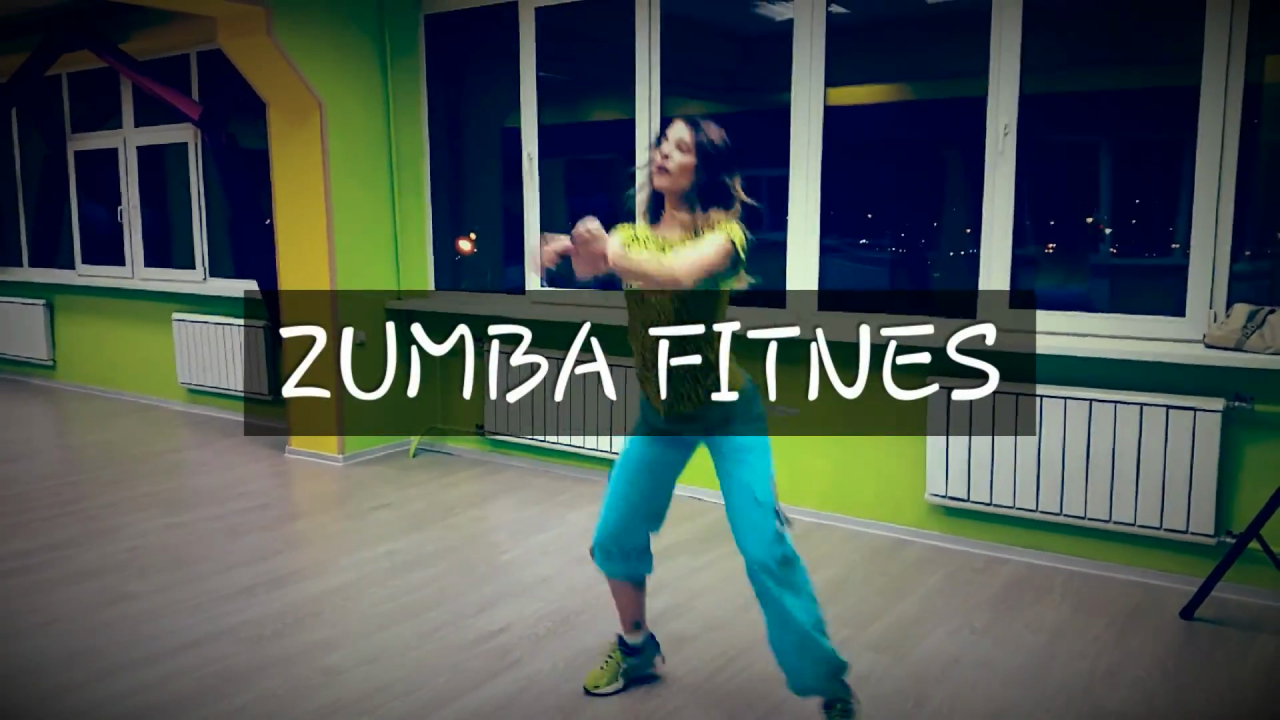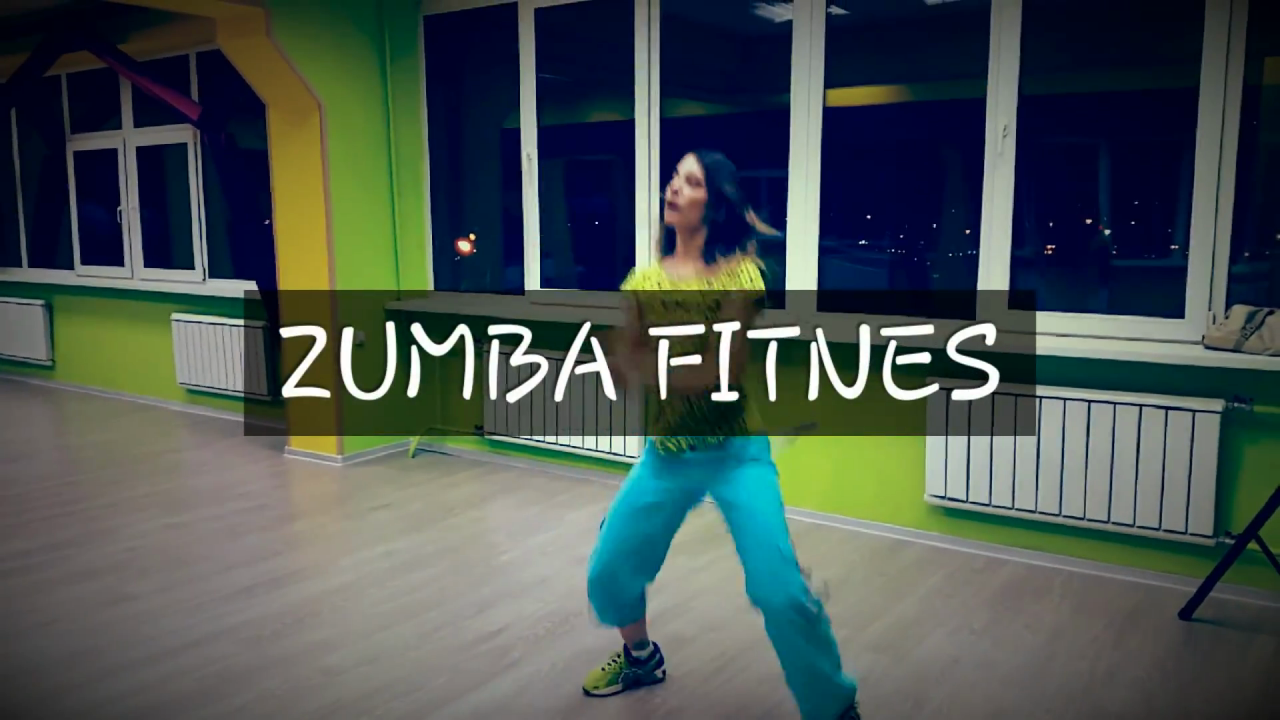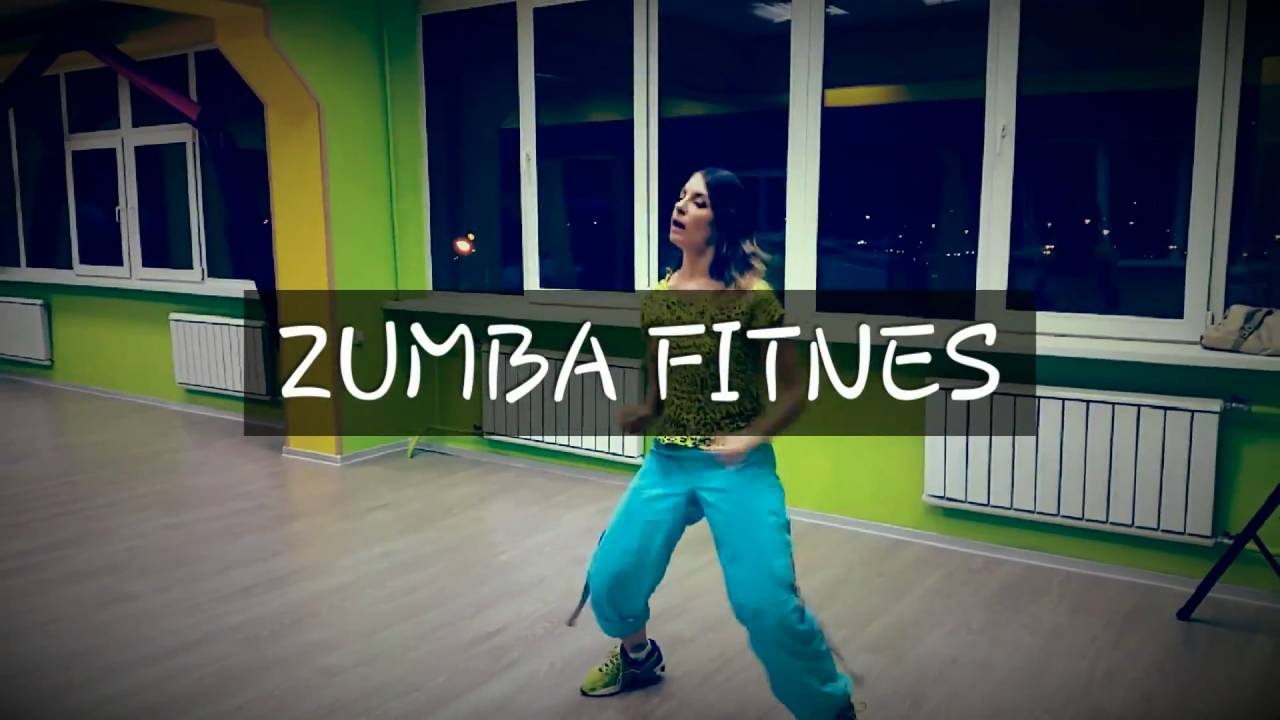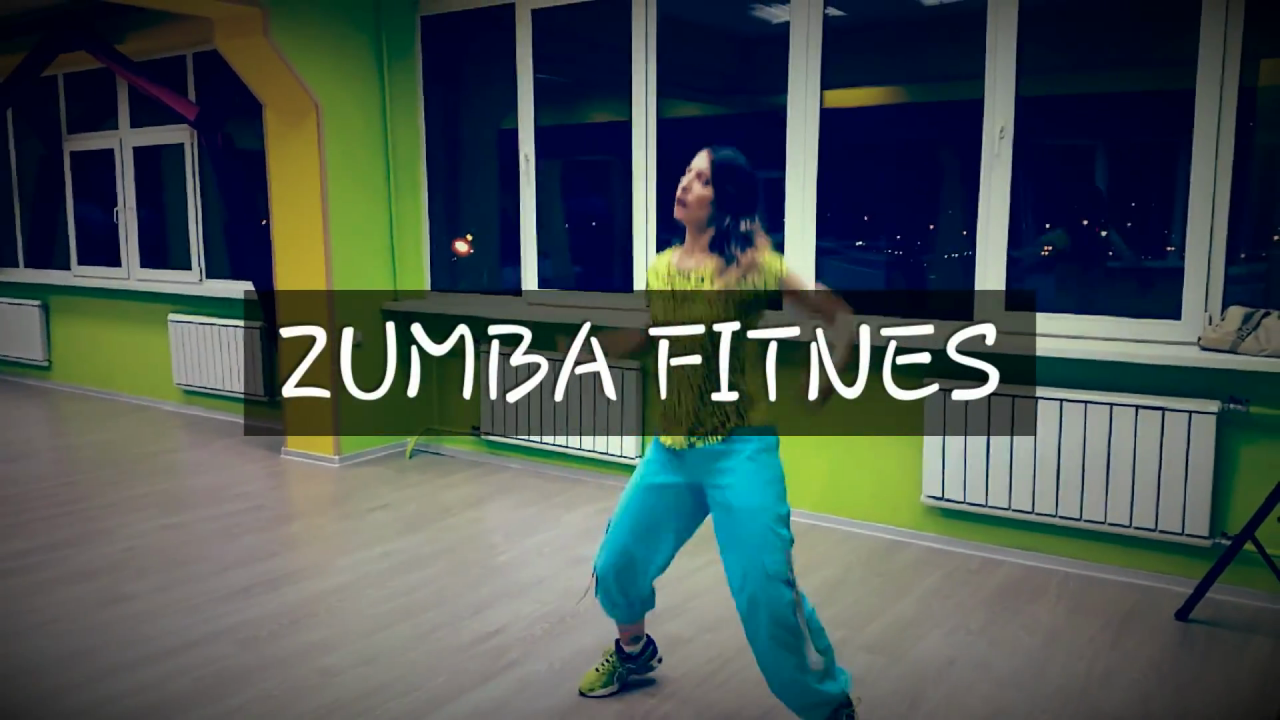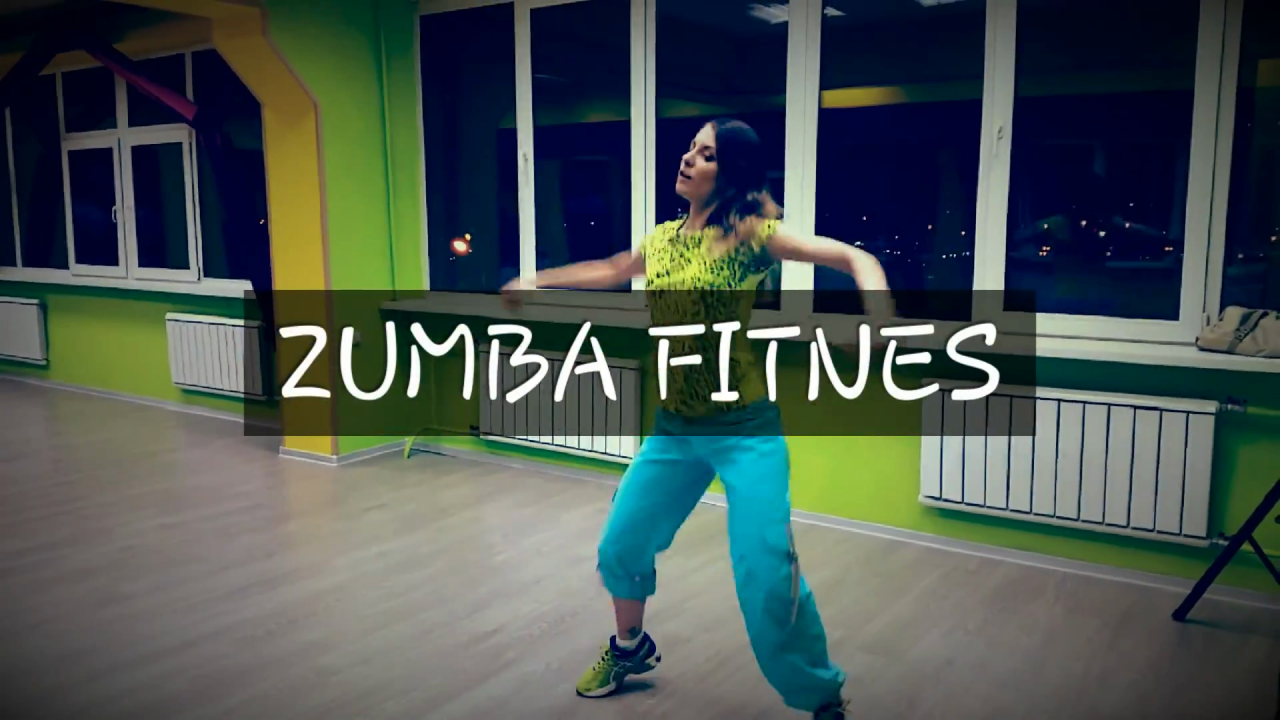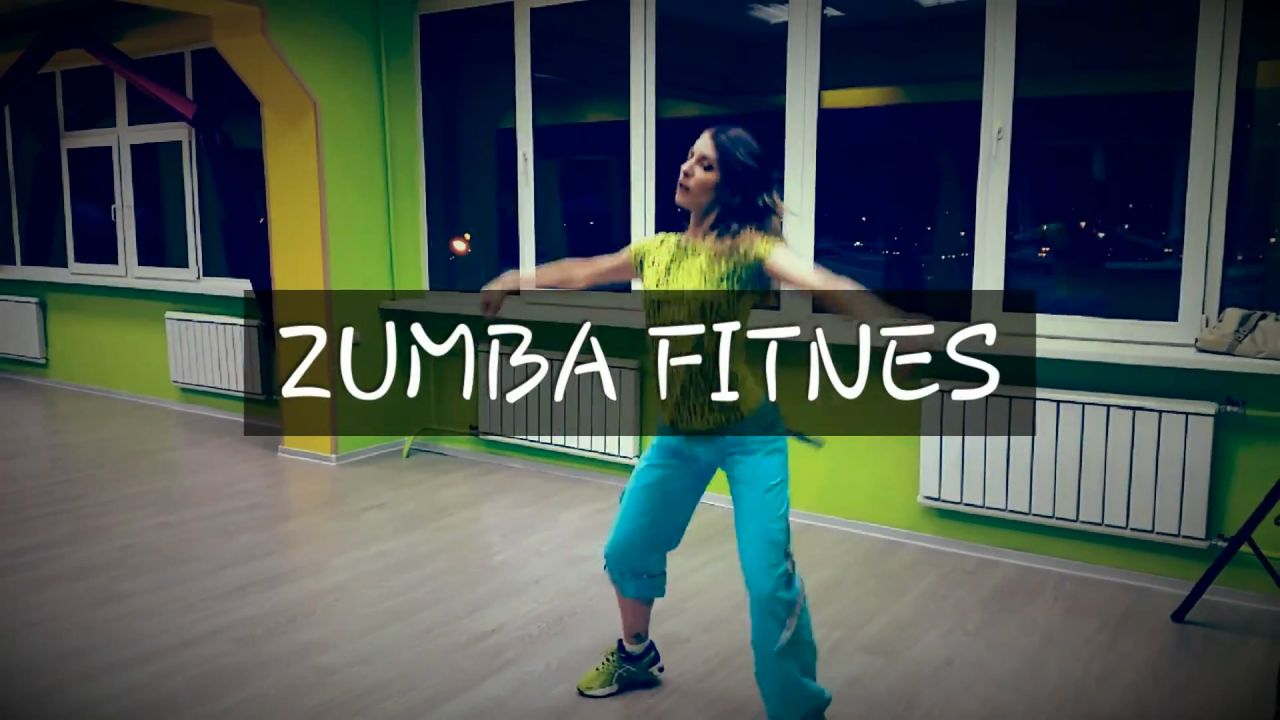
dt=0.1s
person 1, frame 1
left shoulder: (723, 232)
right shoulder: (632, 236)
left elbow: (676, 276)
right elbow: (588, 263)
left wrist: (608, 253)
right wrist: (574, 247)
left hip: (727, 410)
right hip: (659, 409)
left knee: (765, 547)
right knee: (617, 531)
right ankle: (636, 646)
person 1, frame 2
left shoulder: (739, 277)
right shoulder: (644, 281)
left elbow: (714, 370)
right elbow: (627, 363)
left wrist: (651, 364)
right wrist: (635, 360)
left hip: (735, 454)
right hip: (666, 452)
left knee: (781, 591)
right knee: (608, 571)
right ankle: (640, 655)
person 1, frame 3
left shoulder: (753, 296)
right shoulder: (657, 297)
left elbow: (792, 392)
left wrist: (749, 437)
right wrist: (642, 412)
left hip: (738, 467)
right hip: (669, 463)
left knee: (770, 608)
right knee: (608, 581)
right ankle: (638, 657)
person 1, frame 4
left shoulder: (751, 263)
right shoulder: (665, 264)
left elbow: (834, 312)
right elbow: (643, 338)
left wrist: (831, 382)
right wrist: (594, 344)
left hip: (742, 451)
right hip: (673, 449)
left knee: (766, 595)
right knee: (618, 568)
right ankle: (633, 651)
person 1, frame 5
left shoulder: (749, 233)
right shoulder: (665, 236)
left elbow: (853, 257)
right elbow: (609, 271)
left wrist: (877, 301)
right wrist: (536, 280)
left hip: (745, 429)
right hip: (674, 427)
left knee: (766, 577)
right knee: (620, 546)
right ankle: (630, 646)
person 1, frame 6
left shoulder: (749, 245)
right shoulder: (659, 248)
left elbow: (822, 287)
right elbow: (590, 272)
left wrist: (873, 320)
right wrist: (520, 280)
left hip: (750, 432)
right hip: (680, 430)
left knee: (768, 575)
right knee: (629, 549)
right ankle: (637, 654)
